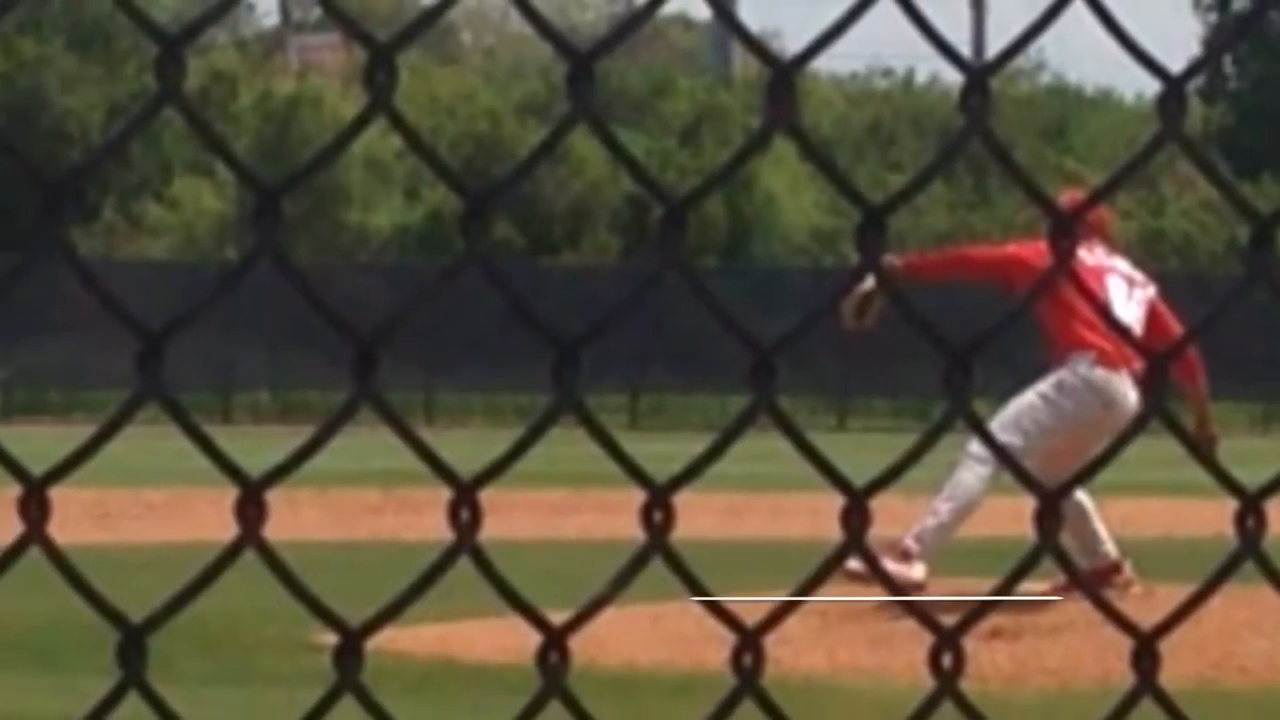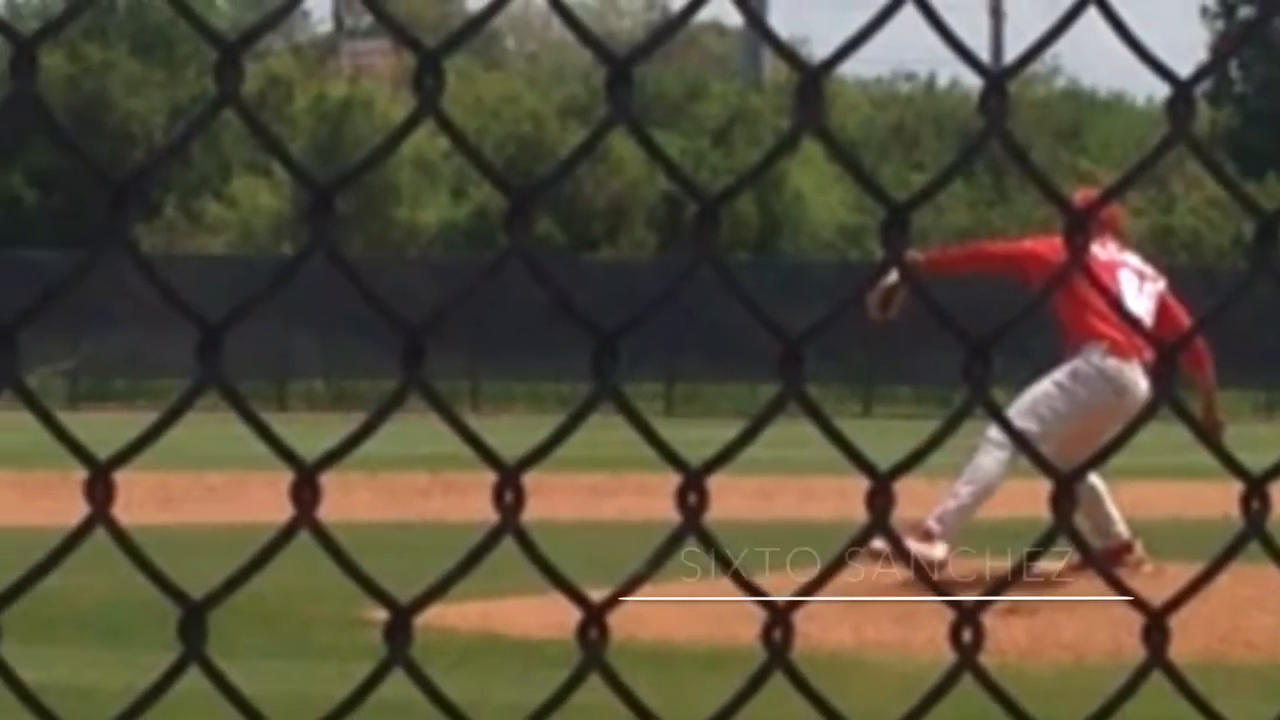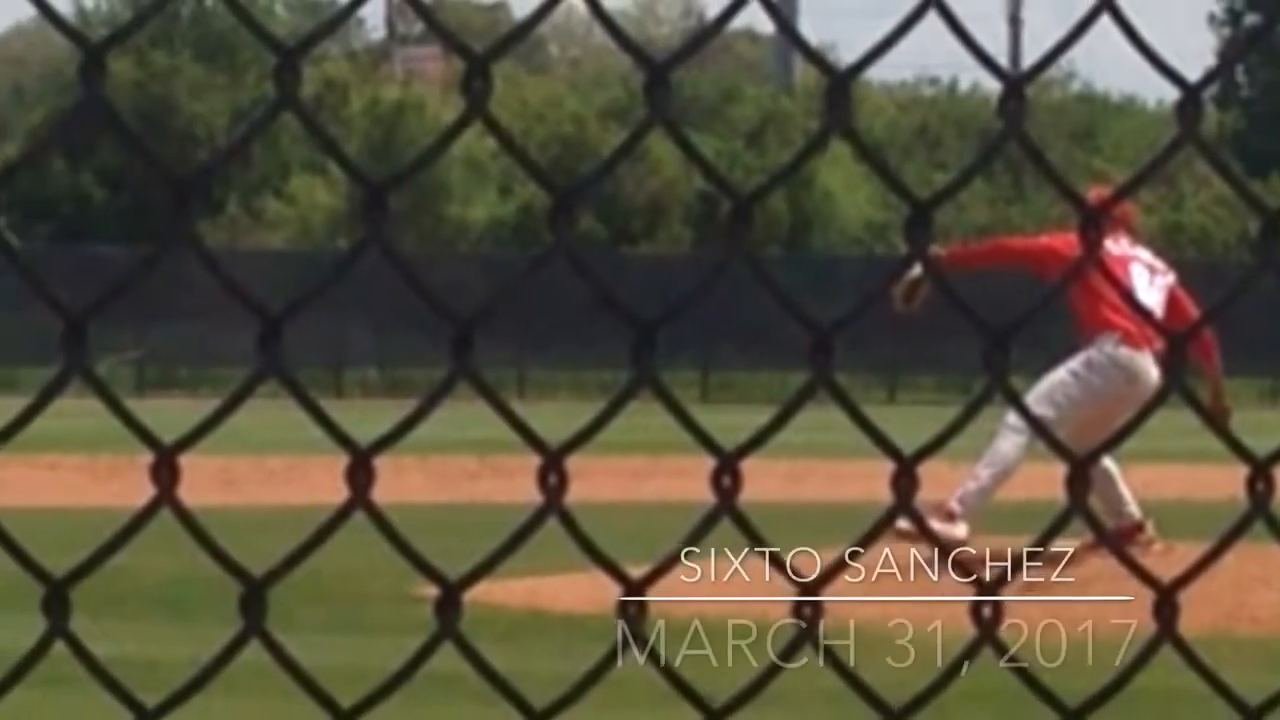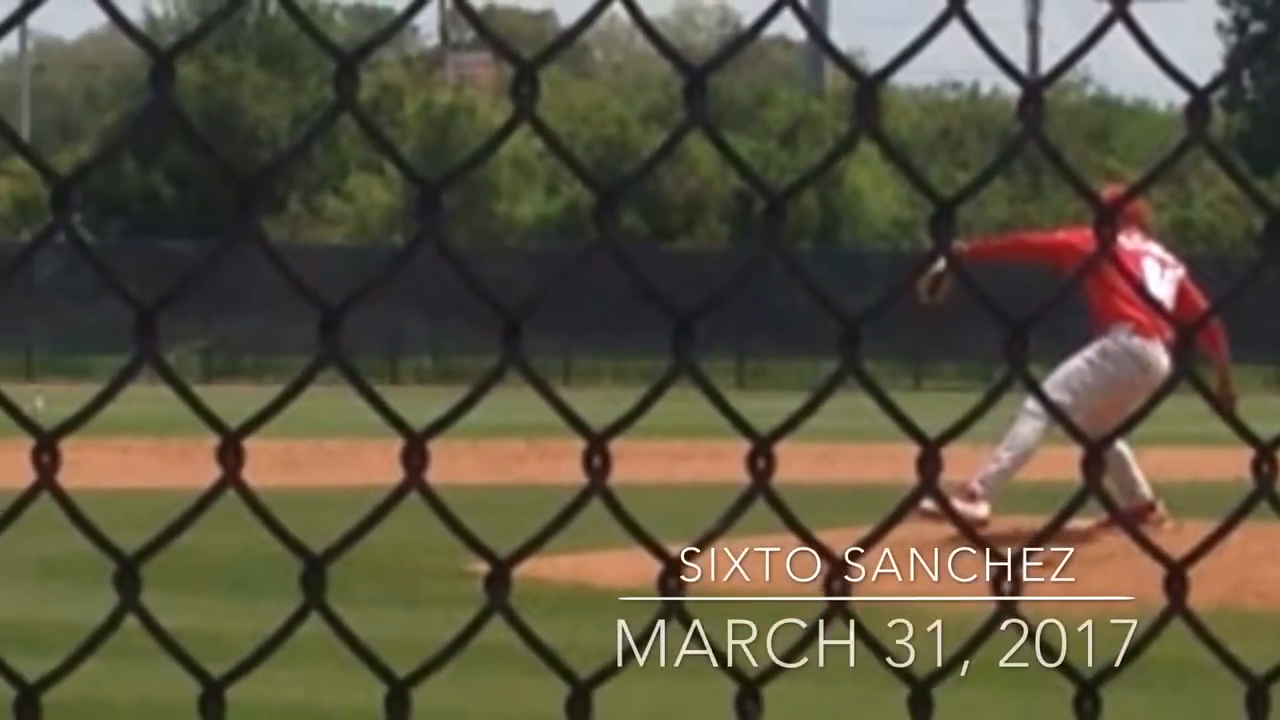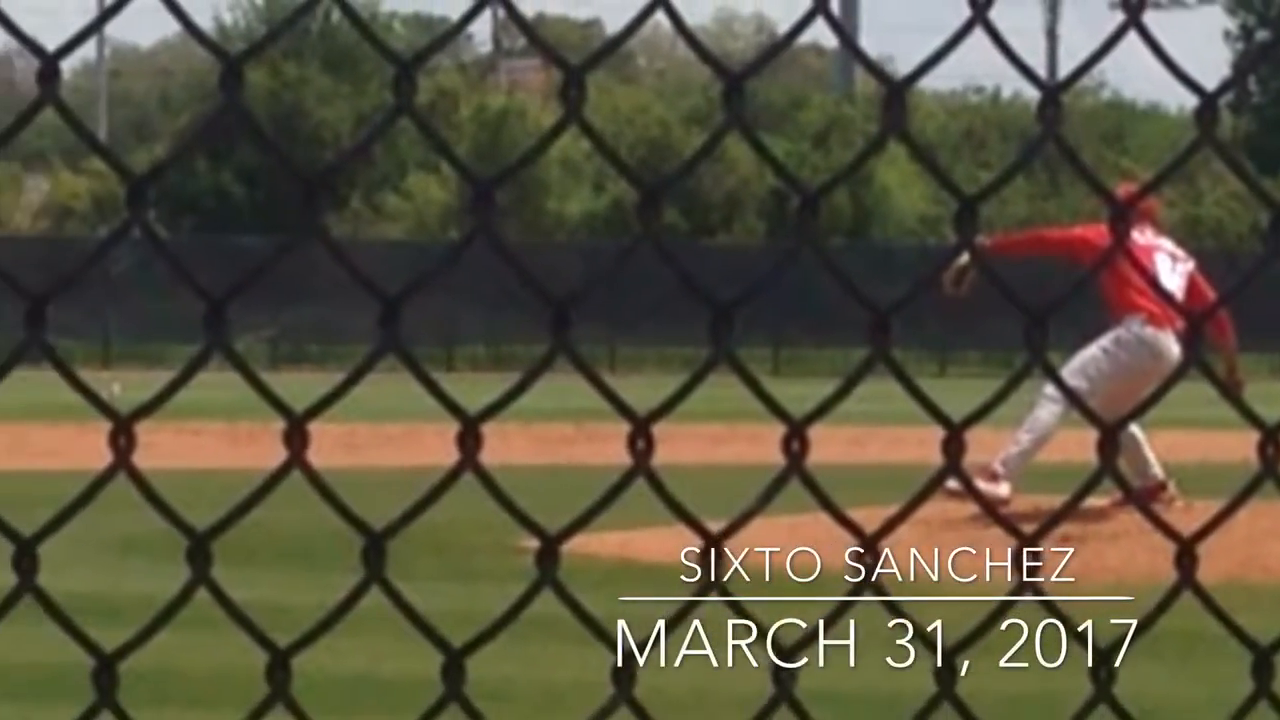
dt=0.5s
person 1, frame 1
left shoulder: (1056, 258)
right shoulder: (1137, 280)
left elbow: (977, 260)
right elbow: (1181, 348)
right wrist: (1202, 417)
left hip: (1087, 377)
right hip: (1125, 396)
left knee: (985, 451)
right knee: (1051, 473)
right ankle: (1105, 564)
person 1, frame 2
left shoulder: (1069, 252)
right shoulder: (1148, 273)
left elbow: (996, 254)
right elbow: (1189, 338)
left wrist: (922, 263)
right wrist: (1209, 403)
left hip: (1100, 366)
right hip: (1136, 384)
left knee: (1004, 436)
right knee: (1065, 457)
left ankle: (932, 537)
right ankle: (1117, 544)
person 1, frame 3
left shoulder: (1084, 248)
right shoulder: (1158, 268)
left elbow: (1014, 250)
right elbow: (1198, 330)
left wrist: (944, 258)
right wrist: (1216, 392)
left hip: (1112, 355)
right hip: (1147, 373)
left knee: (1022, 421)
right knee: (1080, 442)
left ankle: (954, 516)
right ankle: (1130, 525)
person 1, frame 4
left shoulder: (1099, 242)
right shoulder: (1169, 262)
left elbow: (1032, 245)
right elbow: (1206, 320)
left wrist: (966, 252)
right wrist: (1224, 379)
left hip: (1126, 345)
right hip: (1158, 361)
left knee: (1040, 407)
right knee: (1095, 427)
left ankle: (976, 496)
right ankle: (1142, 504)
person 1, frame 5
left shoulder: (1113, 238)
right shoulder: (1179, 256)
left elbow: (1049, 240)
right elbow: (1214, 311)
left wrist: (988, 247)
right wrist: (1231, 366)
left hip: (1138, 334)
right hip: (1169, 350)
left knee: (1058, 392)
right knee: (1109, 411)
left ankle: (998, 476)
right ankle: (1154, 483)
